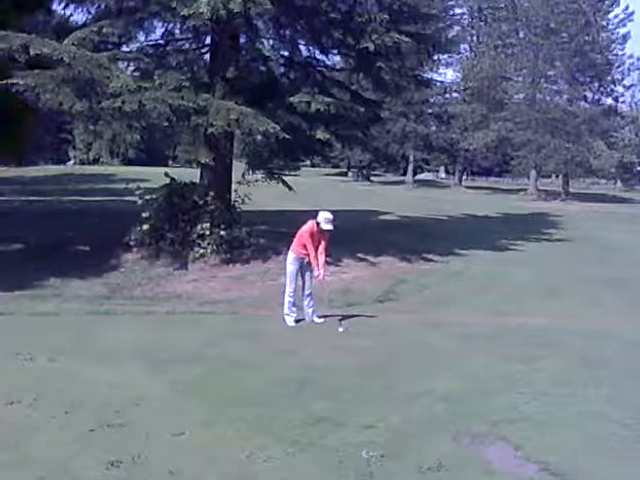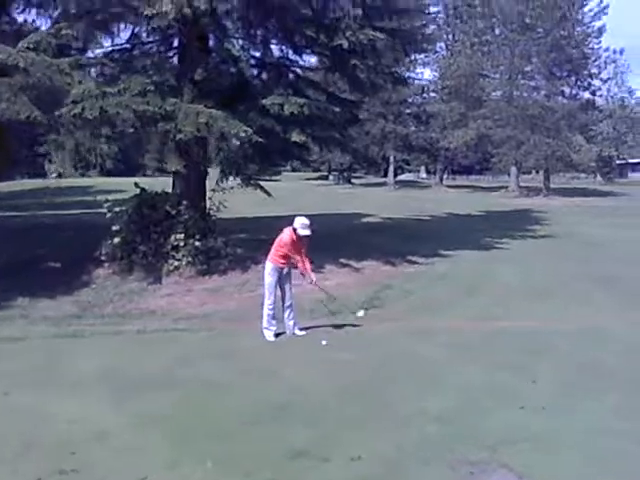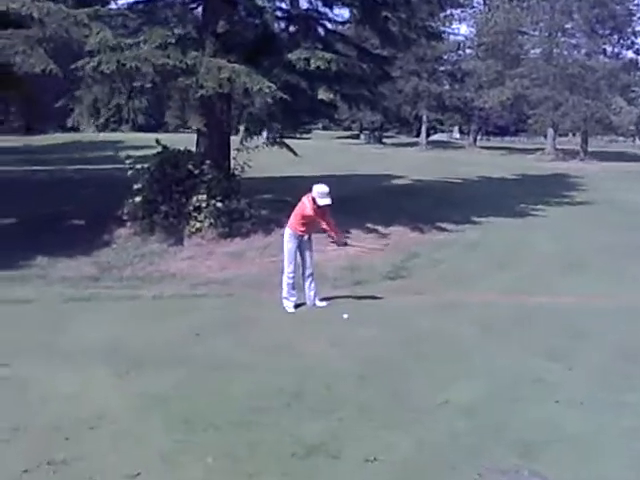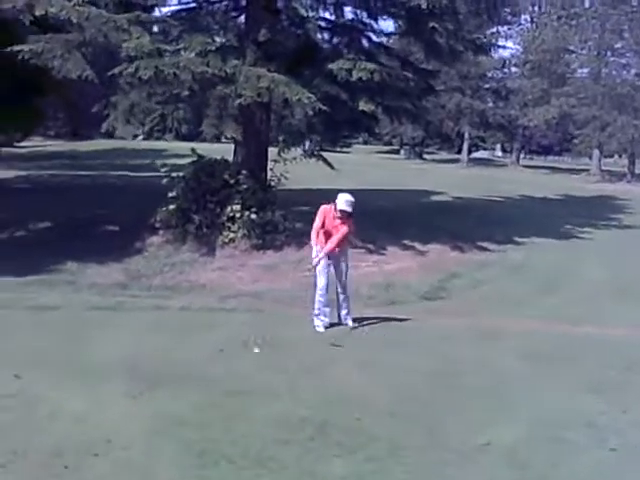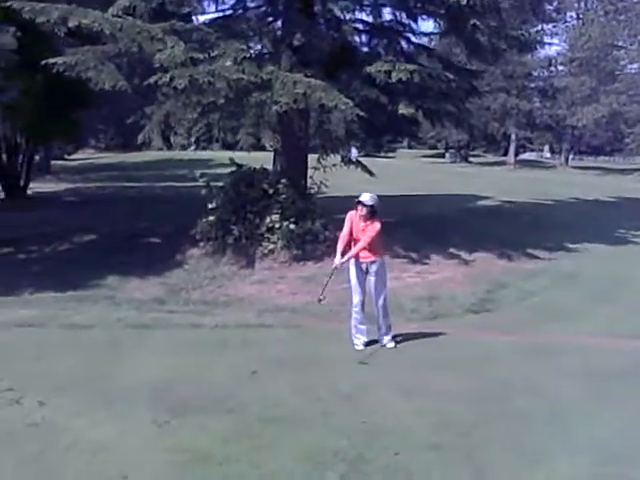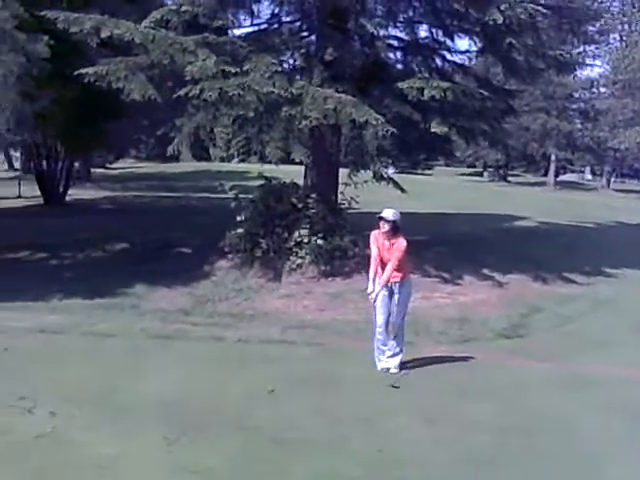
dt=0.4s
person 1, frame 1
left shoulder: (325, 232)
right shoulder: (307, 229)
left elbow: (321, 251)
right elbow: (311, 250)
left wrist: (321, 269)
right wrist: (315, 269)
left hip: (307, 259)
right hip: (295, 257)
left knee: (308, 288)
right knee: (291, 288)
left ankle: (310, 315)
right ankle: (289, 316)
person 1, frame 2
left shoulder: (302, 238)
right shoulder: (286, 238)
left elbow: (303, 257)
right elbow: (297, 259)
left wrist: (311, 273)
right wrist: (307, 275)
left hip: (285, 268)
right hip: (273, 267)
left knee: (288, 299)
right knee: (270, 300)
left ankle: (291, 327)
right ankle: (268, 330)
person 1, frame 3
left shoulder: (321, 204)
right shoulder: (308, 209)
left elbow: (328, 221)
right elbow: (323, 225)
left wrist: (339, 236)
right wrist: (337, 238)
left hip: (306, 235)
right hip: (292, 234)
left knee: (308, 268)
right knee: (290, 268)
left ankle: (312, 298)
right ankle: (288, 301)
person 1, frame 4
left shoulder: (348, 222)
right shoulder: (324, 209)
left elbow: (335, 240)
right elbow: (316, 229)
left wrist: (321, 256)
right wrist: (315, 249)
left hip: (340, 251)
right hip: (321, 248)
left knee: (342, 285)
right knee: (322, 285)
left ankle: (345, 317)
right ankle: (320, 320)
person 1, frame 5
left shoulder: (376, 225)
right shoulder: (351, 216)
left elbow: (362, 244)
right elbow: (345, 235)
left wrist: (345, 259)
right wrist: (338, 255)
left hip: (375, 263)
right hip: (357, 262)
left knee: (380, 301)
right knee: (357, 301)
person 1, frame 6
left shoulder: (401, 243)
right shoulder: (375, 235)
left elbow: (391, 267)
right elbow: (375, 259)
left wrist: (378, 290)
right wrist: (371, 283)
left hip: (401, 283)
right hip: (382, 281)
left knee: (397, 322)
right knee: (381, 321)
